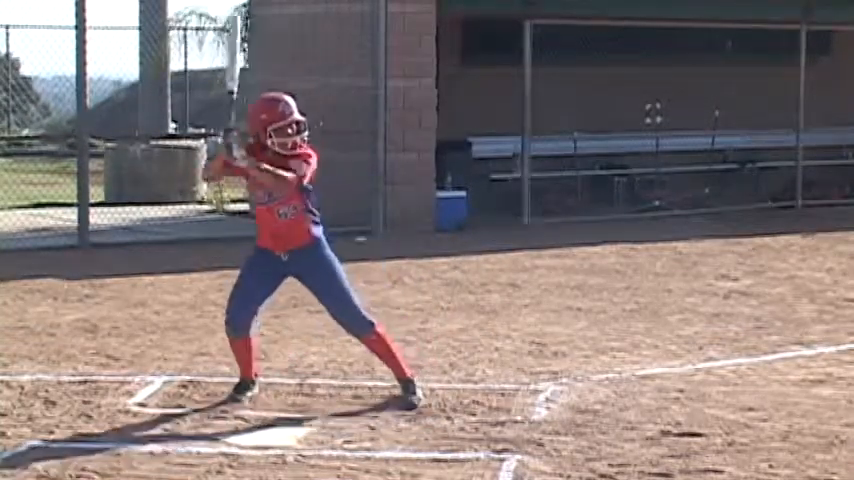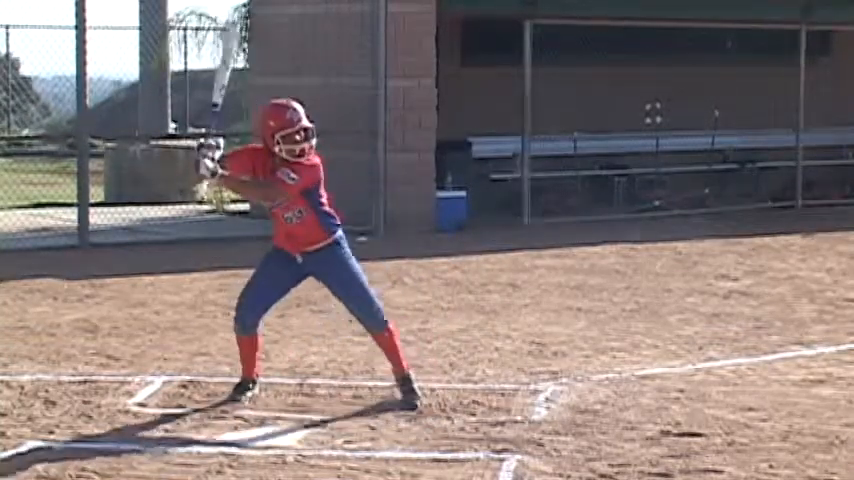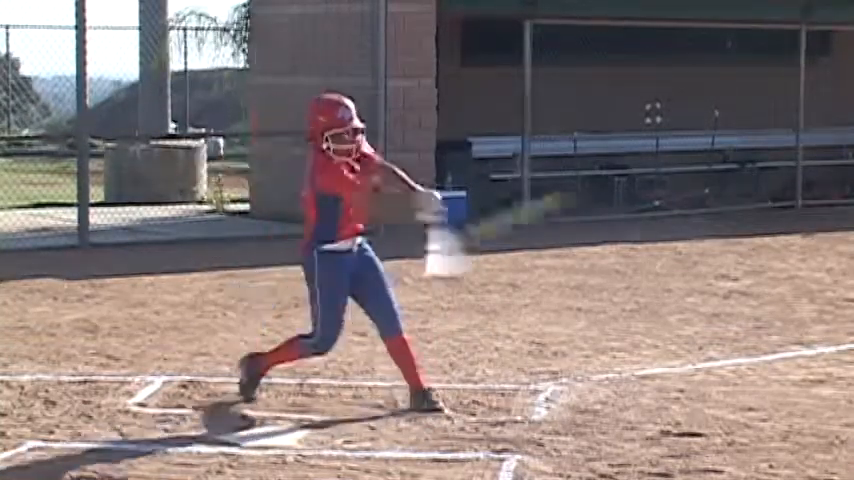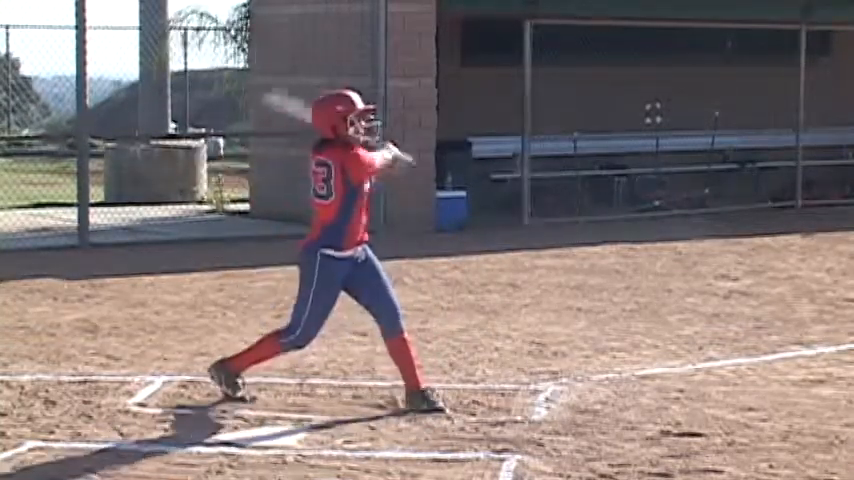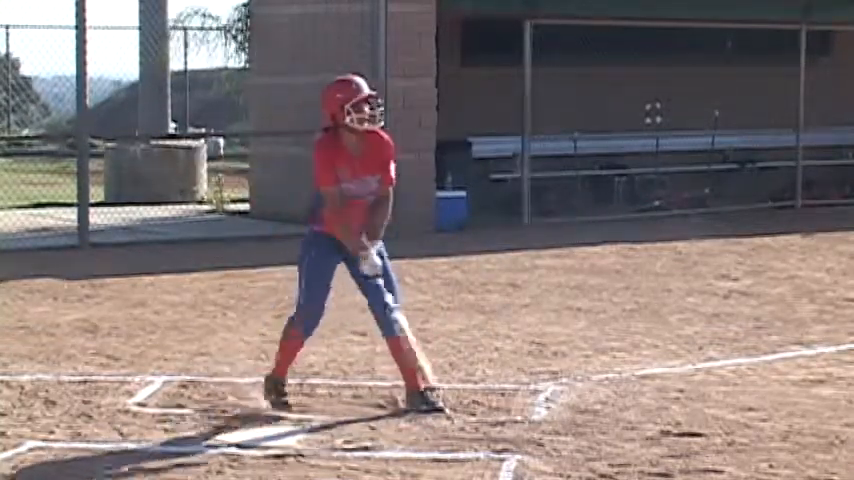
dt=0.4s
person 1, frame 1
left shoulder: (305, 157)
right shoulder: (250, 157)
left elbow: (285, 183)
right elbow: (209, 175)
left wrist: (246, 162)
right wrist: (227, 154)
left hip: (309, 248)
right hip: (268, 252)
left knee: (353, 316)
right knee: (237, 316)
left ankle: (405, 378)
right ankle: (248, 379)
person 1, frame 2
left shoulder: (309, 165)
right shoulder: (259, 157)
left elbow: (263, 193)
right elbow: (219, 164)
left wrist: (218, 176)
right wrist: (210, 155)
left hip: (327, 249)
right hip: (286, 252)
left knee: (371, 312)
right knee: (246, 313)
left ankle: (403, 377)
right ankle: (249, 379)
person 1, frame 3
left shoulder: (355, 147)
right shoulder: (326, 169)
left elbow: (380, 168)
right elbow: (362, 195)
left wrist: (418, 191)
left hip: (355, 247)
right hip: (326, 256)
left knee: (389, 319)
right knee: (323, 340)
left ankle: (419, 392)
right ankle: (258, 364)
person 1, frame 4
left shoulder: (327, 153)
right shoulder: (351, 158)
right elbow: (382, 160)
right wrist: (392, 153)
left hip: (355, 252)
right hip: (326, 258)
left knee: (390, 316)
right knee: (299, 335)
left ankle: (416, 390)
right ankle: (229, 368)
person 1, frame 5
left shoulder: (381, 144)
right shoulder: (326, 149)
left elbow: (383, 200)
right elbow: (336, 209)
left wrist: (371, 244)
right wrist: (359, 252)
left hip: (365, 238)
right hip: (324, 236)
left knee: (390, 312)
right knee: (309, 314)
left ankle: (417, 389)
right ankle: (276, 380)
